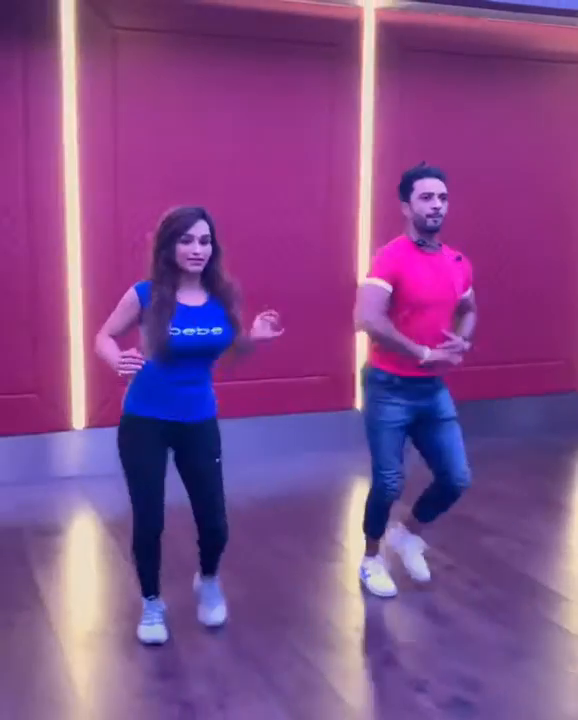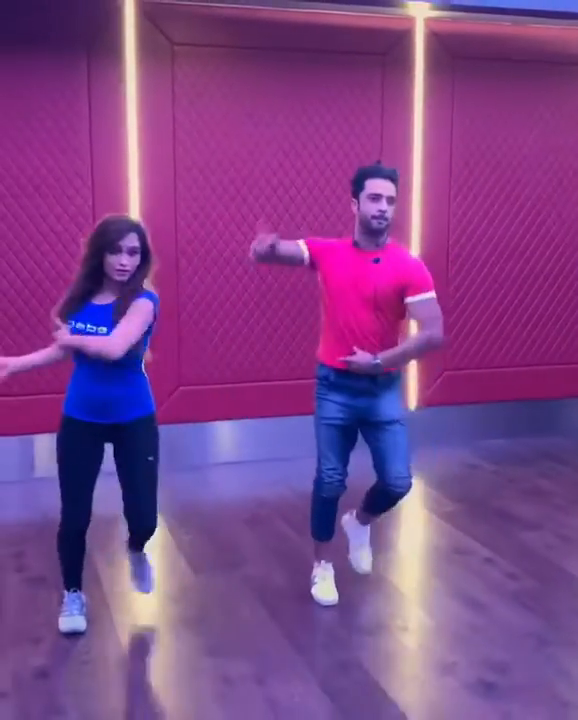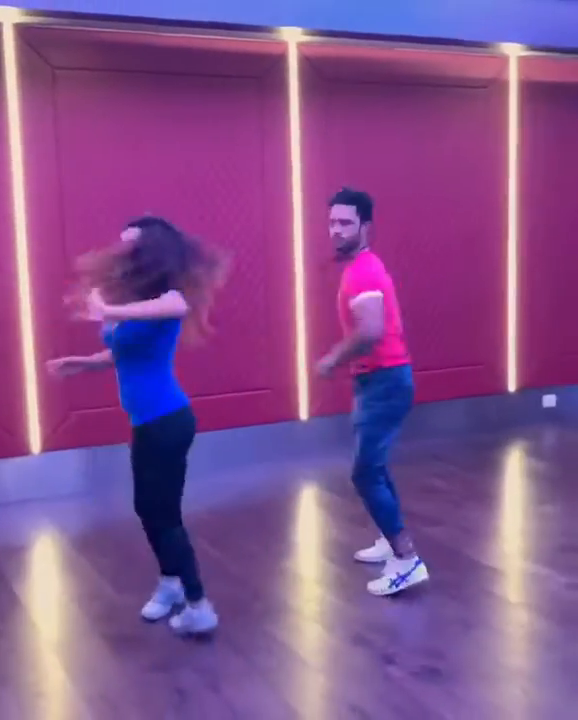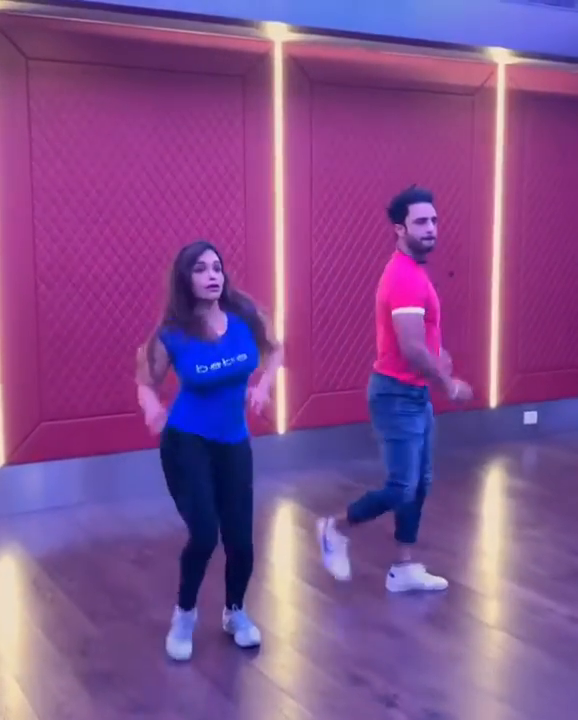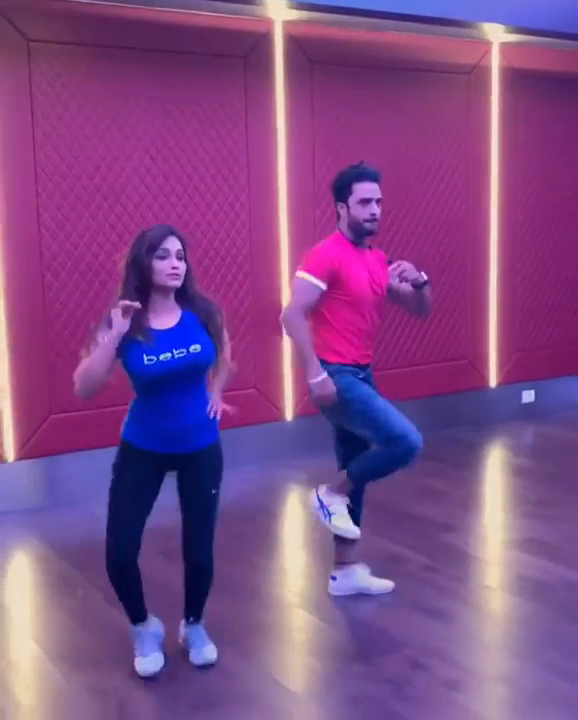
dt=1s
person 1, frame 1
left shoulder: (222, 296)
right shoulder: (145, 295)
left elbow: (235, 349)
right elbow: (104, 337)
left wrist: (257, 335)
right wrist: (118, 360)
left hip: (198, 421)
right hip: (144, 421)
left knee: (213, 521)
right knee: (149, 520)
left ankle: (208, 583)
right ankle: (151, 604)
person 1, frame 2
left shoulder: (143, 301)
right shoulder: (79, 297)
left elbow: (115, 348)
left wrist: (69, 337)
left hip: (134, 421)
right hip: (80, 421)
left knee: (142, 516)
right knee: (75, 516)
left ankle: (136, 551)
right ankle: (73, 595)
person 1, frame 3
left shoulder: (168, 297)
right shoulder: (136, 299)
left elbow: (179, 306)
left wrist: (111, 311)
right wrist: (81, 362)
left hip: (161, 424)
right hip: (162, 420)
left knee: (160, 513)
right knee: (152, 507)
left ankle: (198, 607)
right ankle: (172, 584)
person 1, frame 4
left shoulder: (244, 316)
right shoulder: (171, 336)
left elbow: (274, 350)
right elbow: (146, 385)
left wrist: (262, 386)
right wrist: (153, 412)
left hip: (233, 442)
right hip: (186, 440)
left knee: (240, 538)
right knee: (204, 533)
left ankle: (236, 613)
right ankle: (184, 614)
person 1, frame 5
left shoulder: (202, 313)
right shoulder: (125, 322)
left elbow: (222, 355)
right elbow: (83, 388)
left wrist: (213, 395)
right wrist: (114, 336)
left hip: (200, 447)
right hip: (143, 450)
left knee: (199, 550)
right knee: (120, 551)
left ankle: (194, 627)
right ankle: (145, 630)
person 2, frame 1
left shoulder: (458, 263)
right shoulder: (390, 259)
left elbow: (469, 311)
right elbow: (367, 320)
left wrist: (461, 342)
right wrist: (423, 353)
left hip: (433, 388)
right hip: (389, 388)
left knee: (456, 479)
right knee: (388, 483)
left ankle: (406, 533)
right ankle: (371, 560)
person 2, frame 2
left shoulder: (409, 267)
right shoulder: (325, 252)
left elbow: (433, 333)
right elbow: (263, 254)
left wrist: (380, 362)
right wrist: (269, 242)
left hip: (382, 388)
right hip: (334, 387)
left knee: (396, 482)
right knee: (329, 481)
left ankle: (360, 521)
right ankle: (322, 566)
person 2, frame 3
left shoulder: (360, 273)
right shoulder: (362, 269)
left elbow: (371, 332)
left wrist: (333, 360)
right wrist: (346, 351)
left hip: (380, 383)
right hip: (390, 379)
left knee: (367, 475)
right knee: (372, 466)
left ankle: (407, 561)
right ankle: (395, 543)
person 2, frame 4
left shoulder: (412, 271)
right shoulder: (405, 278)
right elbow: (413, 350)
left wrist: (437, 367)
right wrist: (449, 384)
left hip: (413, 392)
right hip: (398, 395)
left knee: (419, 484)
right knee: (402, 490)
left ankle: (404, 568)
right ankle: (337, 528)
person 2, frame 5
left shoulder: (377, 259)
right shoulder: (326, 255)
left elbow: (421, 310)
right elbow: (293, 315)
left wrist: (418, 281)
right wrist: (314, 373)
left hip: (359, 375)
right hip: (336, 377)
left knee: (356, 469)
right knee: (405, 441)
left ankle: (347, 570)
right ankle: (334, 495)
